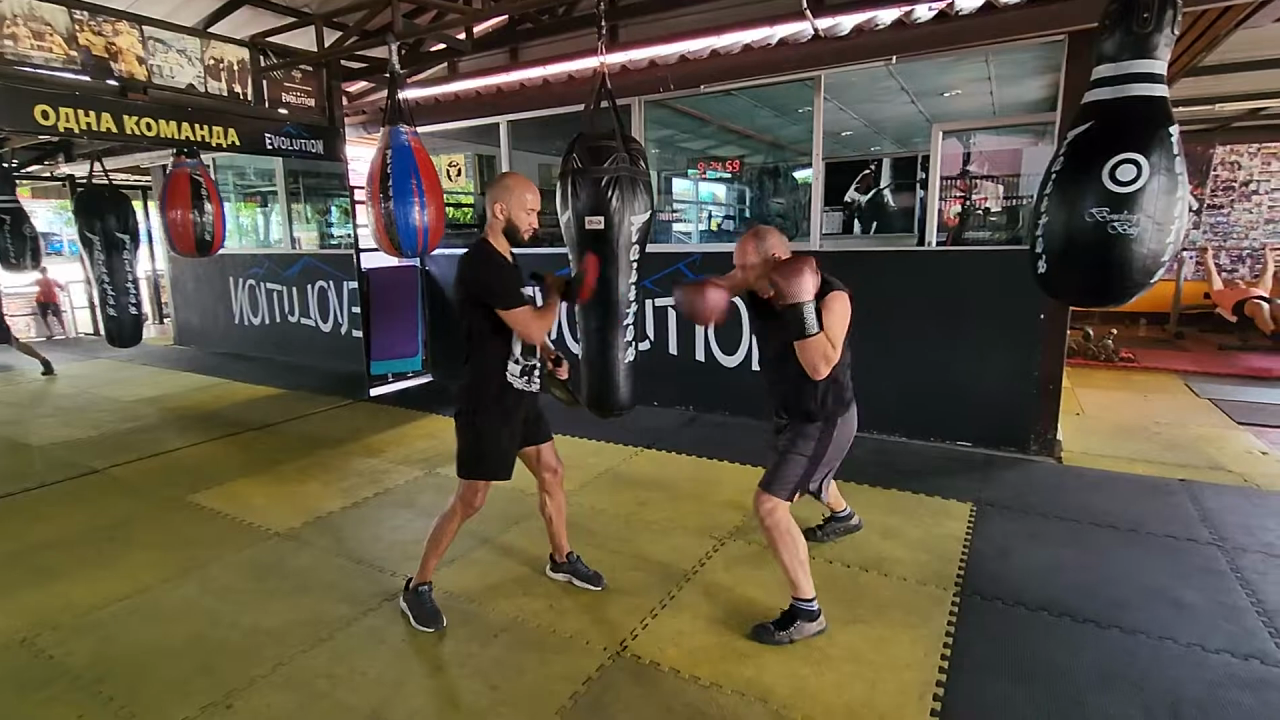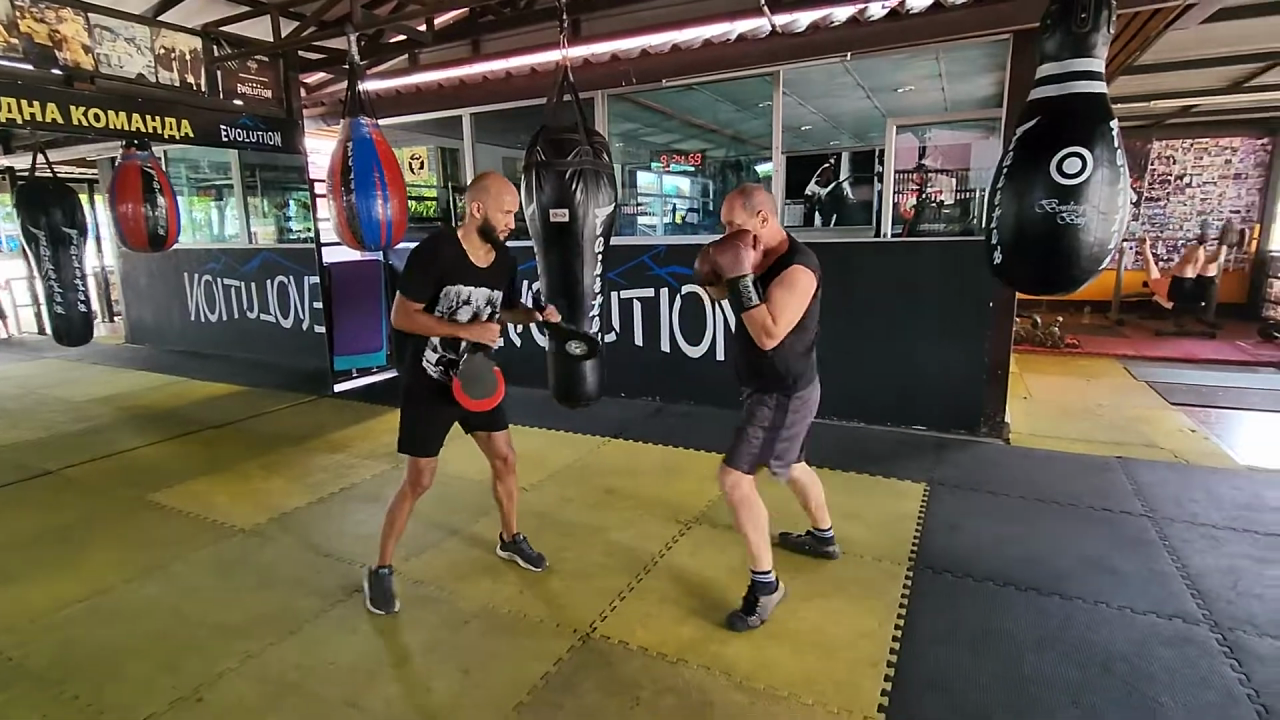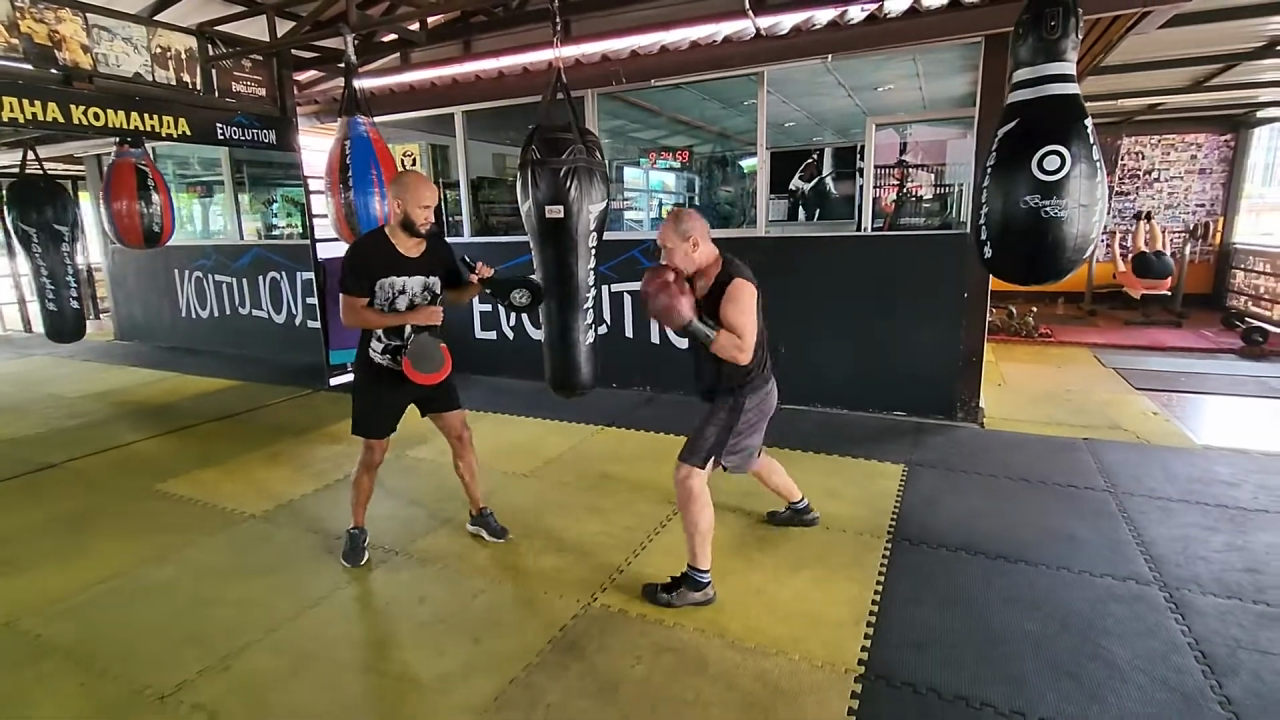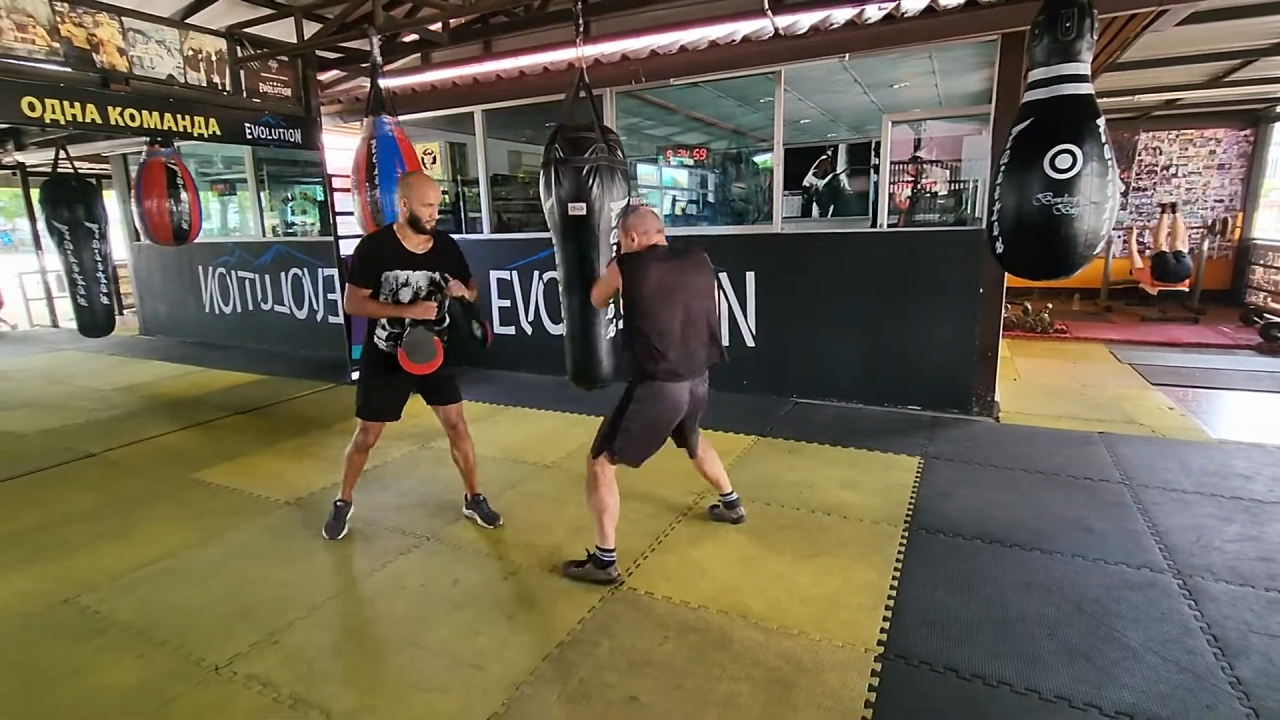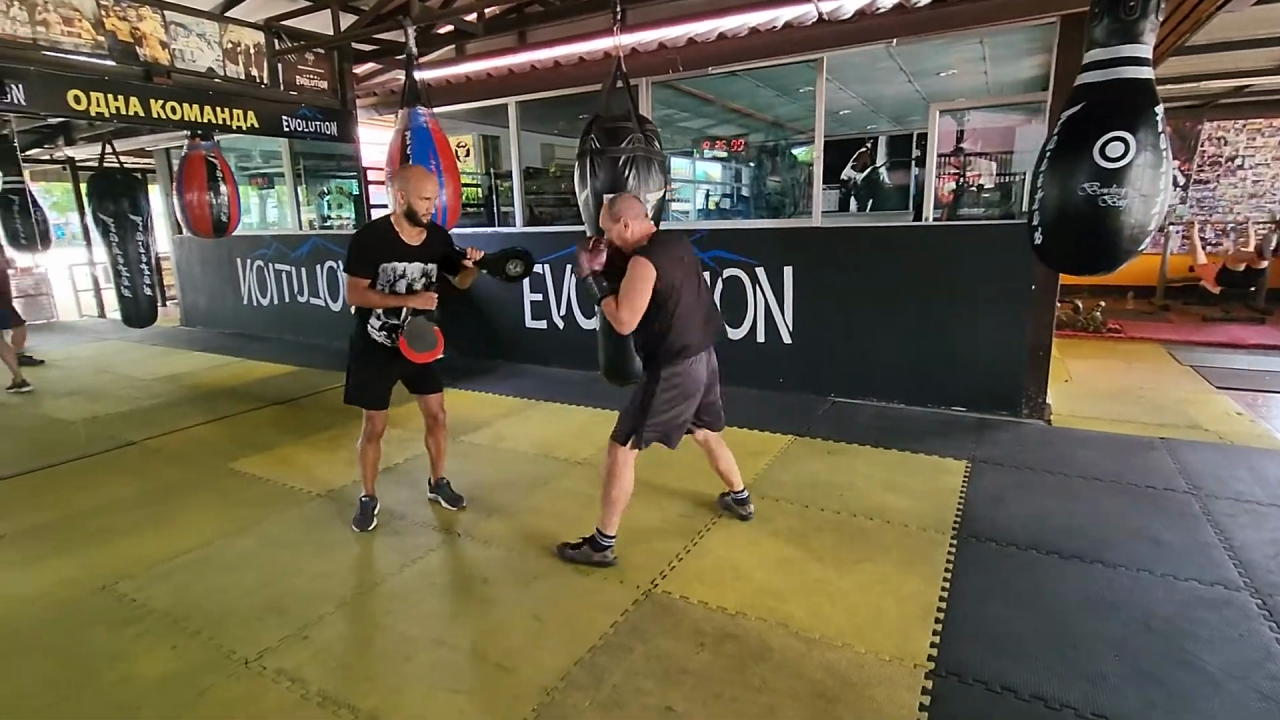
dt=0.5s
person 1, frame 1
left shoulder: (504, 260)
right shoulder: (484, 264)
right elbow: (531, 326)
left wrist: (550, 358)
right wrist: (556, 293)
left hip: (518, 392)
right hip: (488, 400)
left knee: (551, 471)
right knee: (470, 500)
left ankle: (562, 559)
right ankle: (418, 586)
person 1, frame 2
left shoulder: (504, 259)
right shoulder: (432, 254)
right elbow: (401, 316)
left wrist: (537, 314)
right wrist: (464, 330)
right hip: (429, 382)
left knee: (505, 460)
right knee: (419, 479)
left ankle: (511, 539)
right ankle: (381, 569)
person 1, frame 3
left shoulder: (438, 247)
right shoulder: (364, 252)
left elbow: (452, 295)
right elbow: (350, 314)
left wrist: (477, 283)
right wrist: (409, 317)
right hip: (380, 370)
left knee: (461, 436)
right knee: (372, 456)
left ankle: (479, 513)
right ankle: (357, 530)
person 1, frame 4
left shoulder: (446, 247)
right shoulder: (373, 248)
left elbow: (471, 294)
right elbow: (354, 302)
left wrist: (462, 292)
right wrist: (405, 309)
right hip: (384, 356)
left knee: (457, 426)
right knee: (366, 436)
left ankle: (474, 499)
right ankle: (342, 502)
person 1, frame 5
left shoulder: (438, 237)
right shoulder: (369, 237)
left elbow: (459, 282)
right elbow: (353, 294)
left wrist: (472, 266)
right wrist: (407, 300)
right hip: (375, 348)
left knee: (437, 416)
right knee: (374, 427)
left ankle: (438, 482)
right ankle: (368, 498)
person 2, frame 1
left shoulder: (831, 297)
right shoulder: (754, 282)
left elbow: (819, 367)
right elbow: (706, 298)
left wrist: (802, 307)
right wrist: (693, 296)
left hip: (824, 419)
right hip: (793, 410)
left knee: (769, 507)
right knee: (806, 470)
left ankle: (807, 613)
right ankle: (844, 515)
person 2, frame 2
left shoulder: (797, 268)
right shoulder: (758, 251)
left elbow: (767, 335)
right elbow: (715, 292)
left wrist: (739, 281)
right wrist: (715, 275)
left hip: (784, 393)
right hip: (775, 385)
left knee: (733, 481)
right knee: (791, 466)
left ankle: (766, 585)
right ankle: (823, 537)
person 2, frame 3
left shoulder: (735, 284)
right shoulder: (696, 273)
left elbow: (742, 352)
right elbow: (680, 315)
left wrist: (691, 322)
right wrist: (665, 299)
left hip: (743, 394)
right hip: (744, 391)
left knee: (688, 476)
right knee: (750, 458)
left ankle: (698, 580)
right ankle: (801, 508)
person 2, frame 4
left shoulder: (625, 266)
right shoulder: (698, 260)
left elbow: (596, 301)
left hip: (654, 388)
right hip: (697, 382)
left knee: (601, 465)
right knee: (693, 442)
left ankle: (604, 560)
right ankle: (731, 503)
person 2, frame 5
left shoulder: (643, 260)
right shoulder: (679, 242)
left elbow: (624, 322)
left wrist: (595, 277)
right wrist: (617, 271)
left hip: (671, 369)
right hip: (703, 358)
left knee: (621, 451)
right knee: (707, 433)
left ankle: (602, 543)
right ankle: (741, 499)
